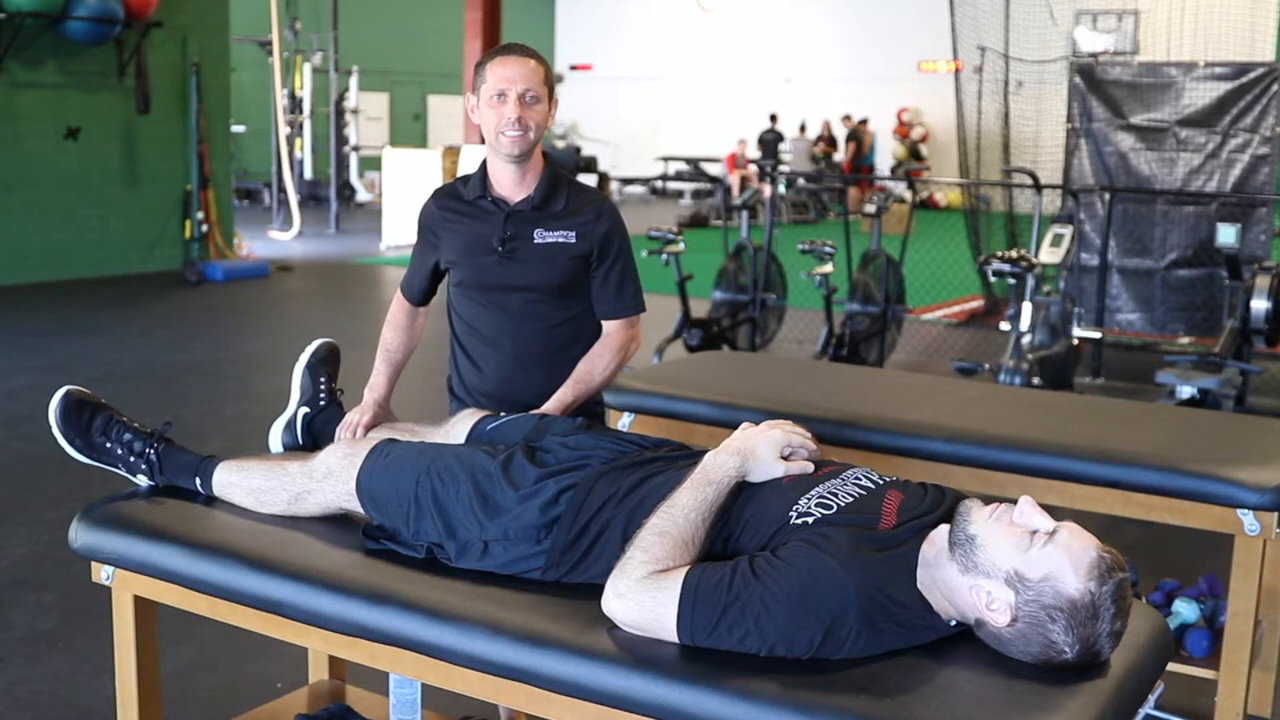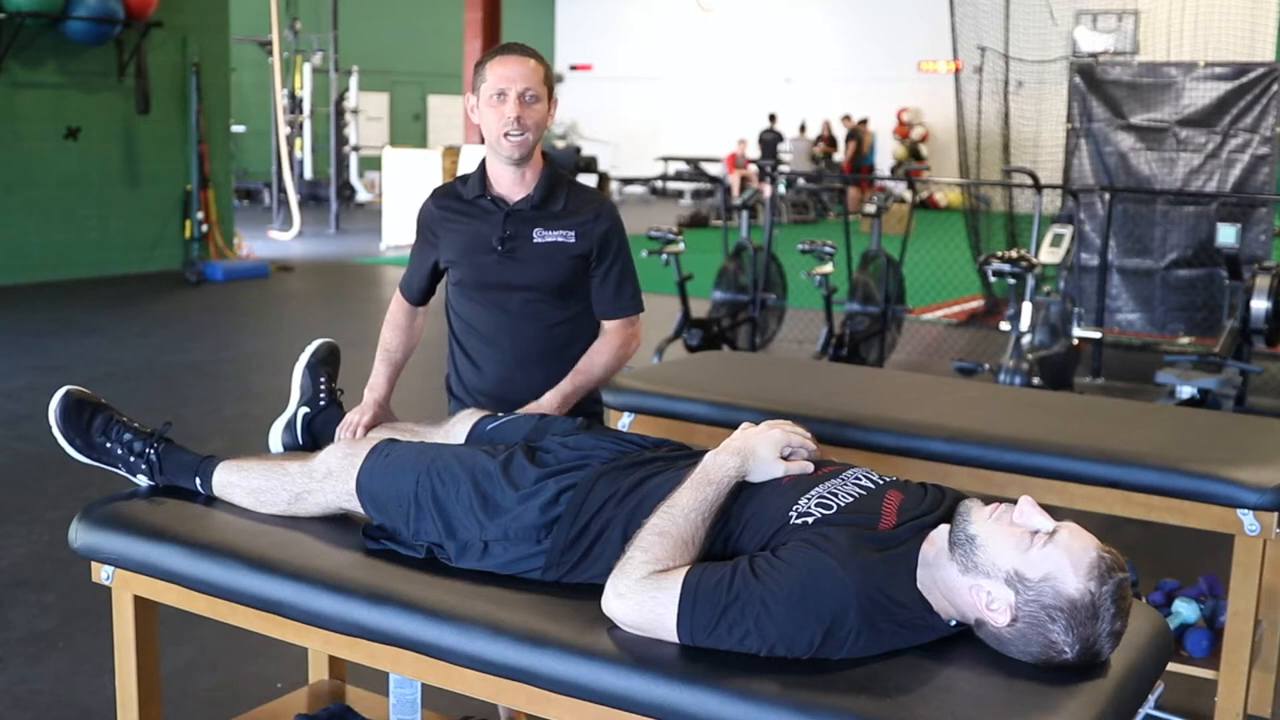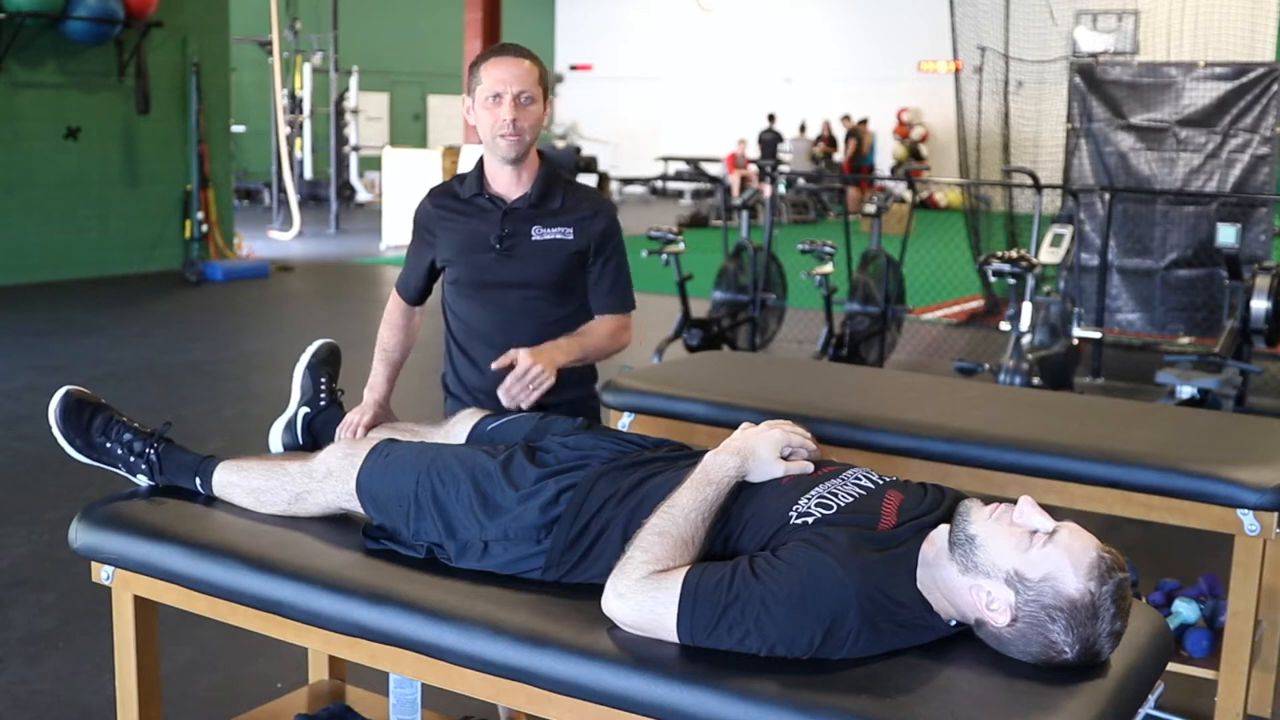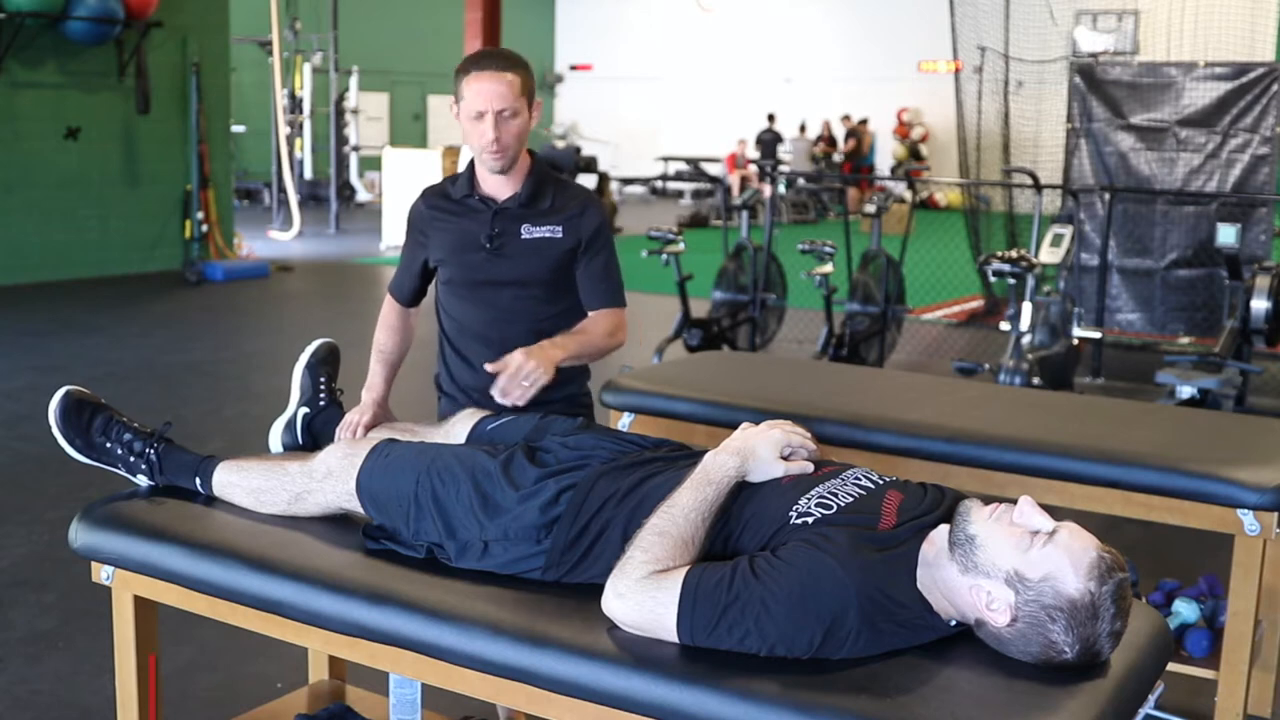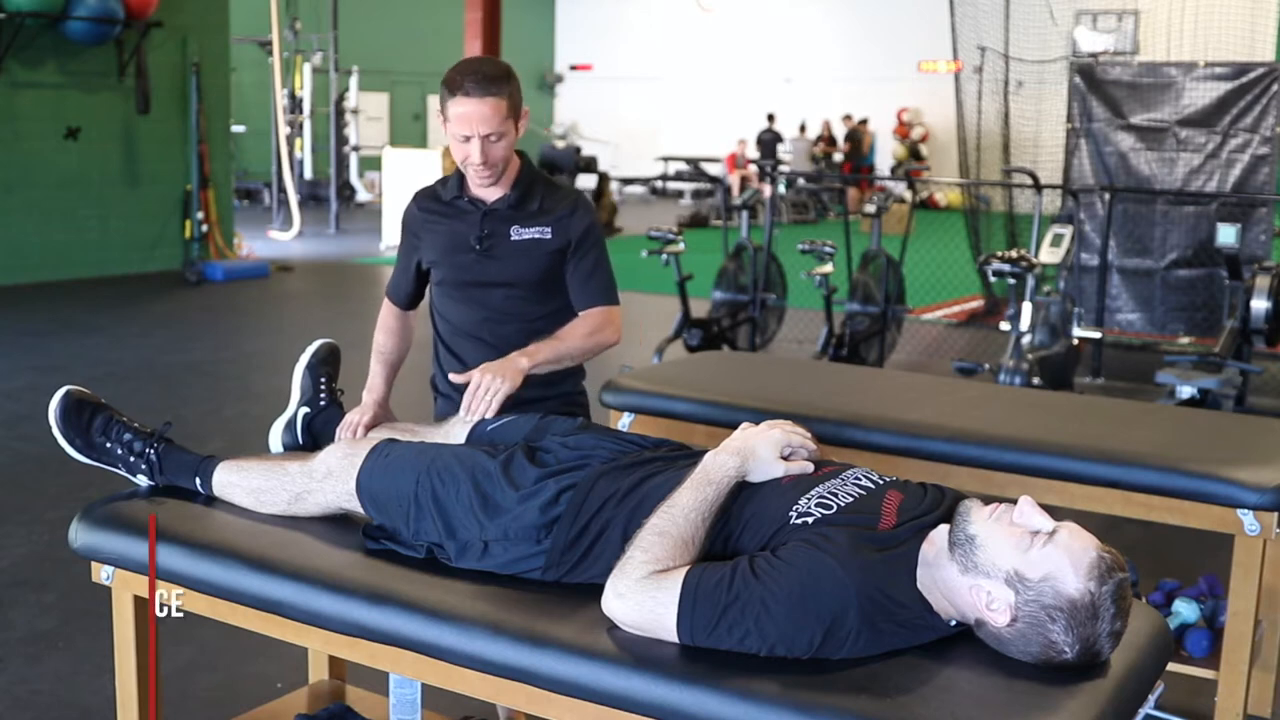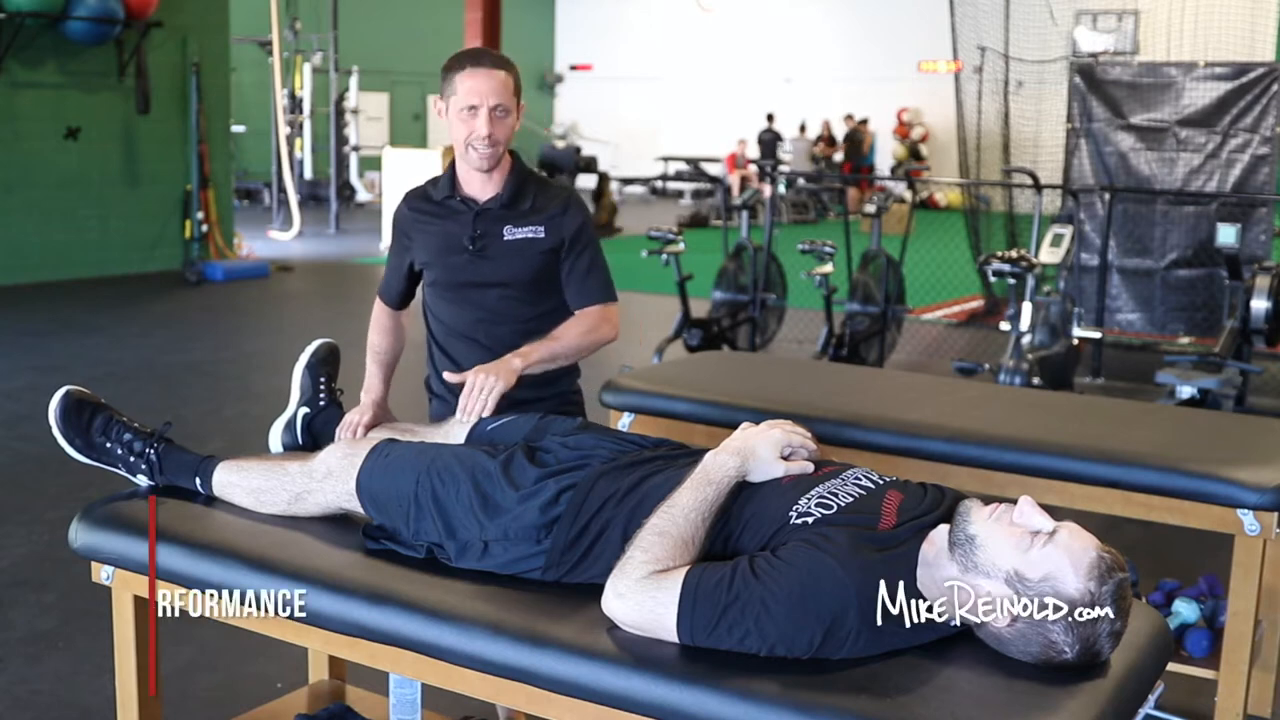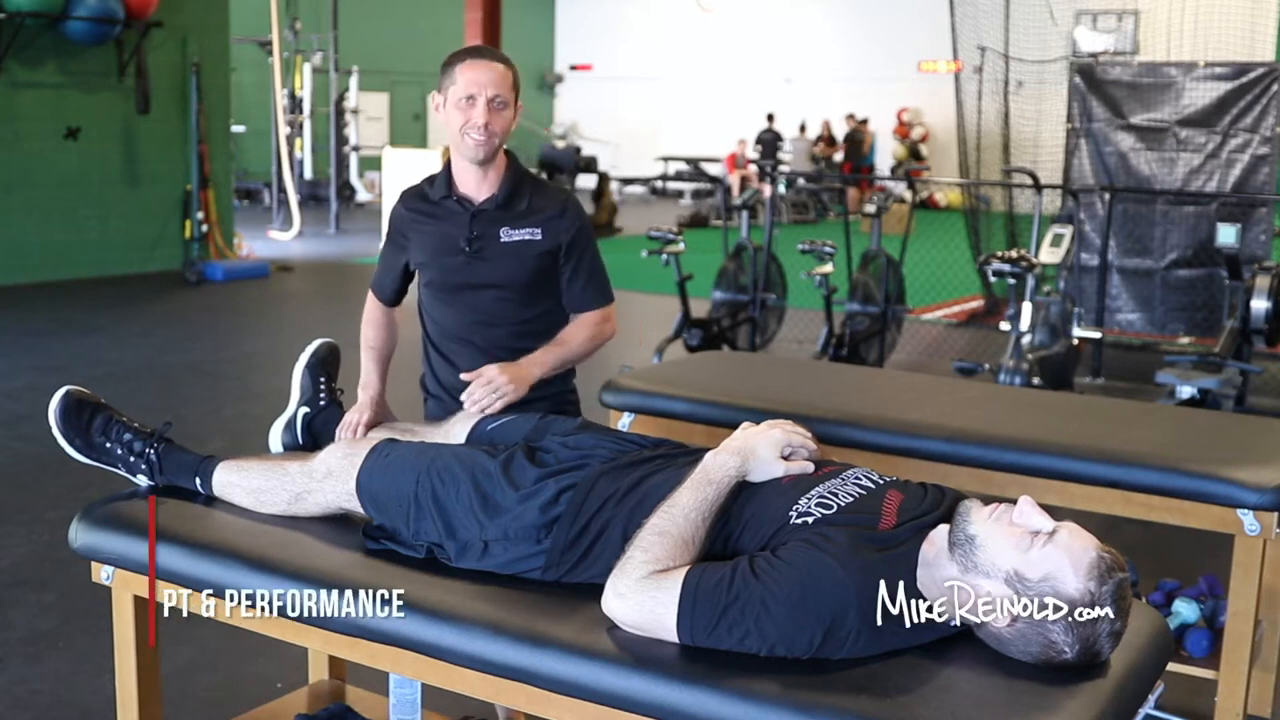
dt=0.2s
person 1, frame 1
left shoulder: (839, 594)
right shoulder: (935, 517)
left elbow: (632, 595)
left wrist: (733, 456)
right wrist: (768, 451)
left hip: (567, 514)
right hip: (644, 451)
left knee: (346, 472)
right knee: (468, 417)
left ankle: (172, 468)
right ankle: (344, 424)
person 1, frame 2
left shoulder: (838, 595)
right shoulder: (941, 519)
left elbow: (631, 598)
left wrist: (733, 457)
right wrist: (784, 454)
left hip: (568, 513)
right hip: (643, 453)
left knee: (343, 472)
right knee: (466, 420)
left ankle: (174, 469)
right ankle: (344, 428)
person 1, frame 3
left shoulder: (838, 595)
right shoulder: (941, 517)
left elbow: (631, 599)
left wrist: (731, 460)
right wrist: (741, 451)
left hip: (565, 515)
right hip: (644, 455)
left knee: (339, 475)
right knee: (461, 422)
left ankle: (170, 467)
right ankle: (336, 427)
person 1, frame 4
left shoulder: (838, 594)
right shoulder: (939, 517)
left elbow: (632, 598)
left wrist: (731, 459)
right wrist: (760, 452)
left hip: (564, 514)
right hip: (646, 454)
left knee: (343, 473)
right knee: (471, 421)
left ankle: (172, 469)
right ankle: (342, 428)
person 1, frame 5
left shoulder: (839, 594)
right shoulder: (941, 517)
left elbow: (632, 597)
left wrist: (732, 456)
right wrist: (752, 453)
left hip: (568, 515)
right hip: (643, 452)
left knee: (343, 472)
right knee: (470, 421)
left ankle: (174, 469)
right ankle: (343, 427)
person 1, frame 6
left shoulder: (838, 595)
right shoulder: (943, 518)
left elbow: (633, 599)
left wrist: (733, 459)
right wrist: (752, 452)
left hip: (566, 514)
right hip: (637, 453)
left knee: (342, 473)
right knee: (464, 422)
left ankle: (172, 469)
right ankle: (344, 427)
person 1, frame 7
left shoulder: (839, 596)
right shoulder: (943, 518)
left elbow: (633, 600)
left wrist: (733, 459)
right wrist: (766, 451)
left hip: (566, 514)
right hip: (642, 453)
left knee: (343, 474)
right knee: (459, 421)
left ankle: (169, 469)
right ankle: (341, 426)
person 2, frame 1
left shoulder: (594, 216)
right shoulder: (444, 209)
left elbow: (622, 333)
right elbow: (410, 304)
left wrist: (554, 411)
right wrist: (376, 397)
person 2, frame 2
left shoulder: (592, 215)
right shoulder: (443, 209)
left elbow: (622, 330)
right elbow: (409, 303)
left wrist: (556, 403)
right wrist: (376, 396)
person 2, frame 3
left shoulder: (588, 212)
right shoulder: (440, 208)
left elbow: (616, 325)
right elbow: (405, 303)
left wrist: (554, 352)
right wrist: (375, 396)
person 2, frame 4
left shoulder: (578, 211)
right shoulder: (432, 208)
left elbow: (611, 324)
right elbow: (400, 304)
left wrist: (550, 352)
right wrist: (374, 396)
right hip: (460, 418)
person 2, frame 5
left shoulder: (567, 212)
right shoulder: (425, 211)
left elbow: (604, 325)
right elbow: (398, 307)
left wrist: (519, 362)
right wrist: (375, 397)
right hip: (455, 420)
person 2, frame 6
left shoulder: (561, 210)
right shoulder: (416, 211)
left elbow: (601, 321)
right elbow: (390, 306)
left wrist: (515, 363)
right wrist: (373, 396)
left hip: (549, 419)
right hip: (452, 419)
person 2, frame 7
left shoulder: (557, 211)
right shoulder: (413, 210)
left elbow: (597, 320)
right elbow: (381, 302)
left wrist: (526, 368)
right wrist: (370, 394)
left hip: (541, 418)
right hip: (448, 420)
